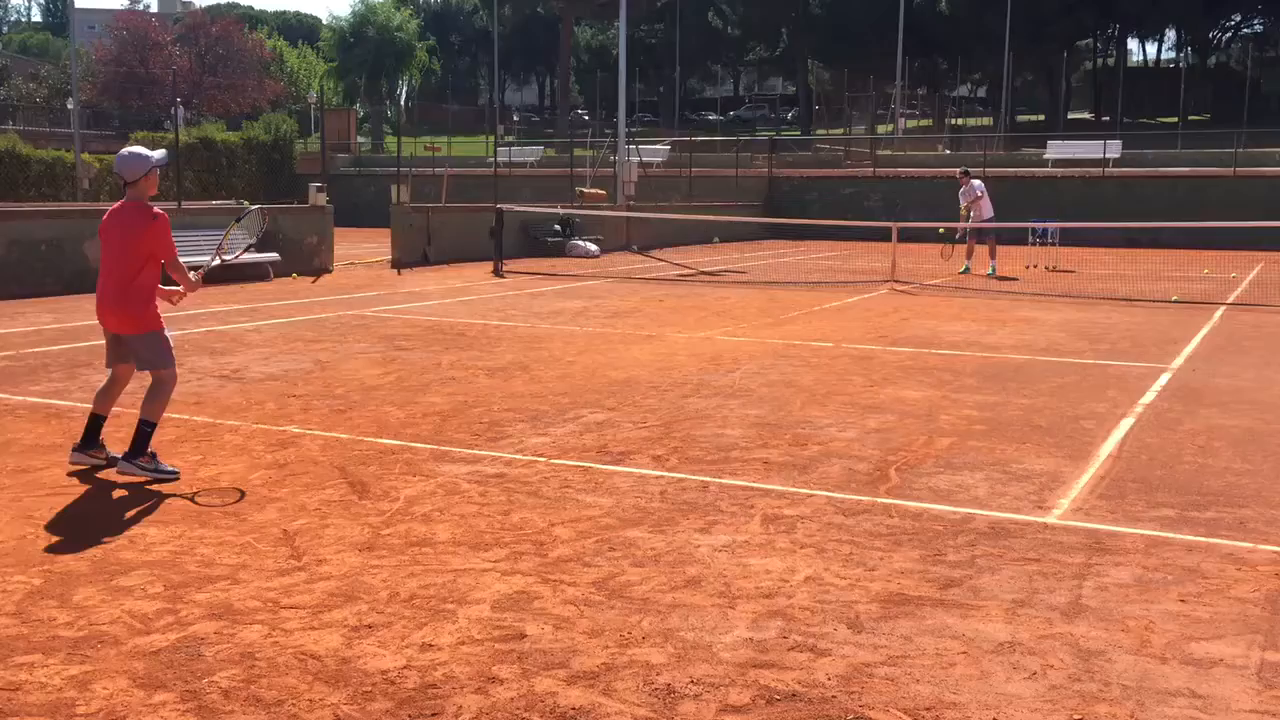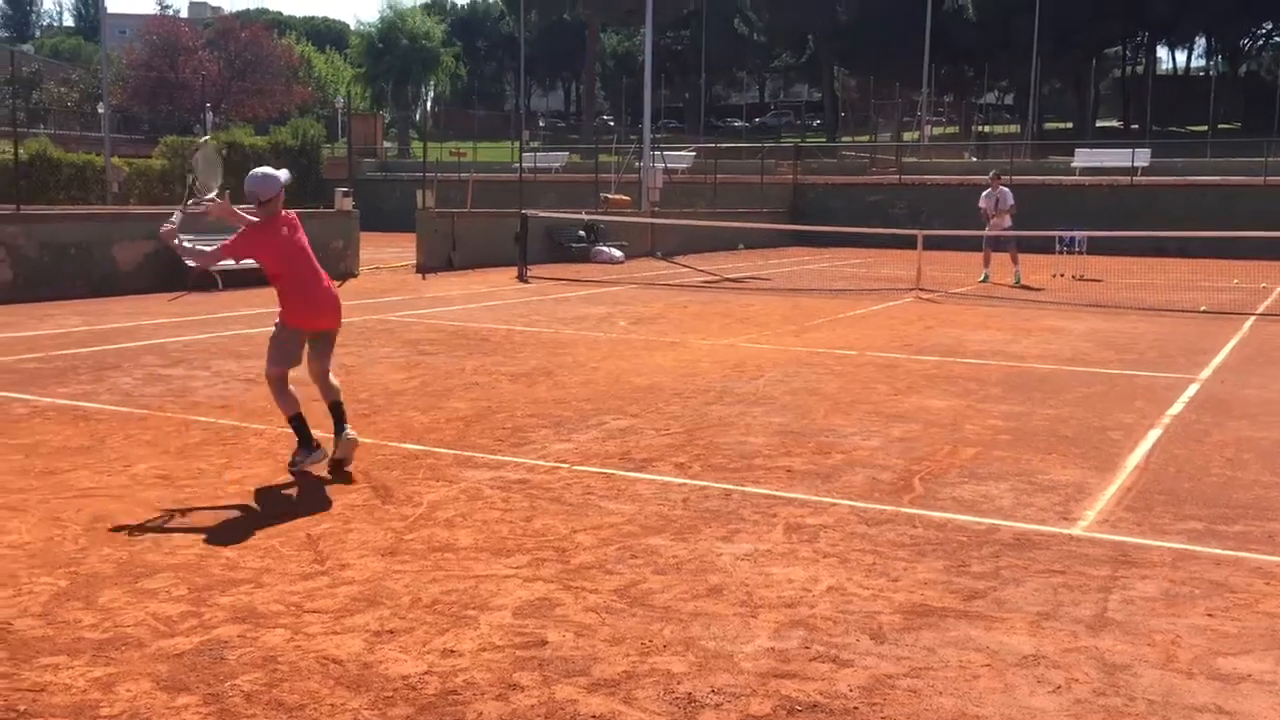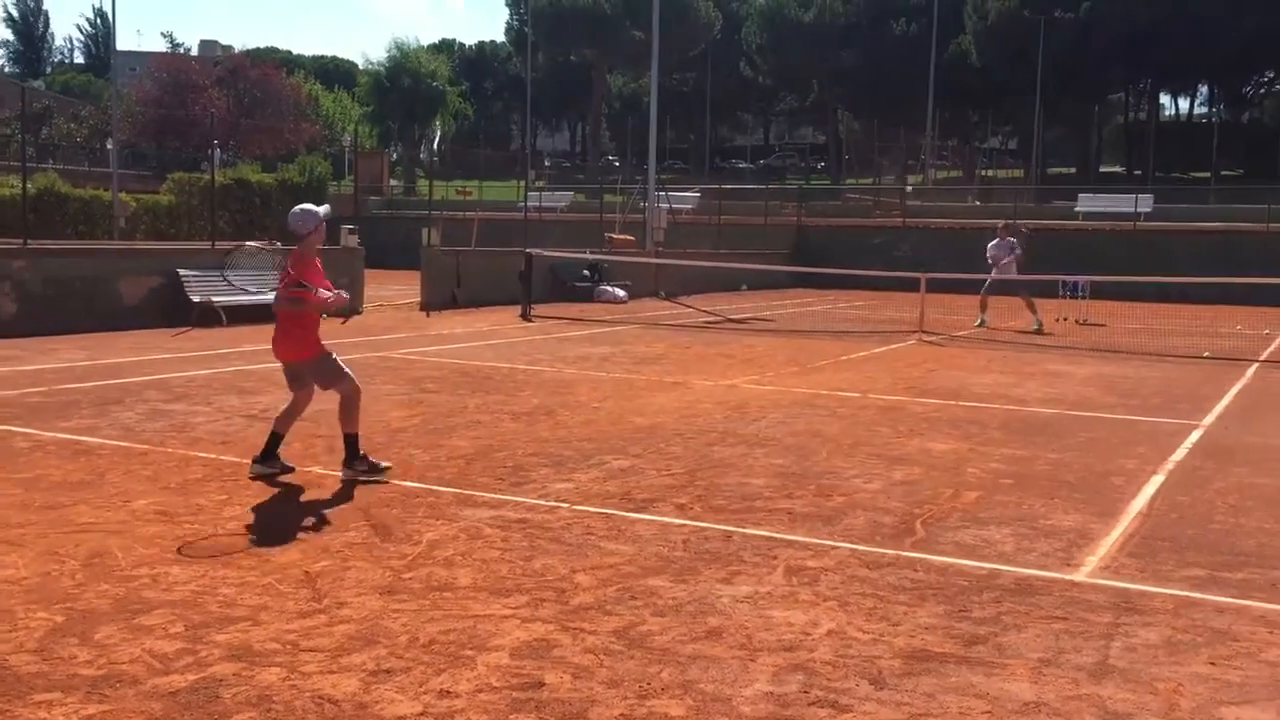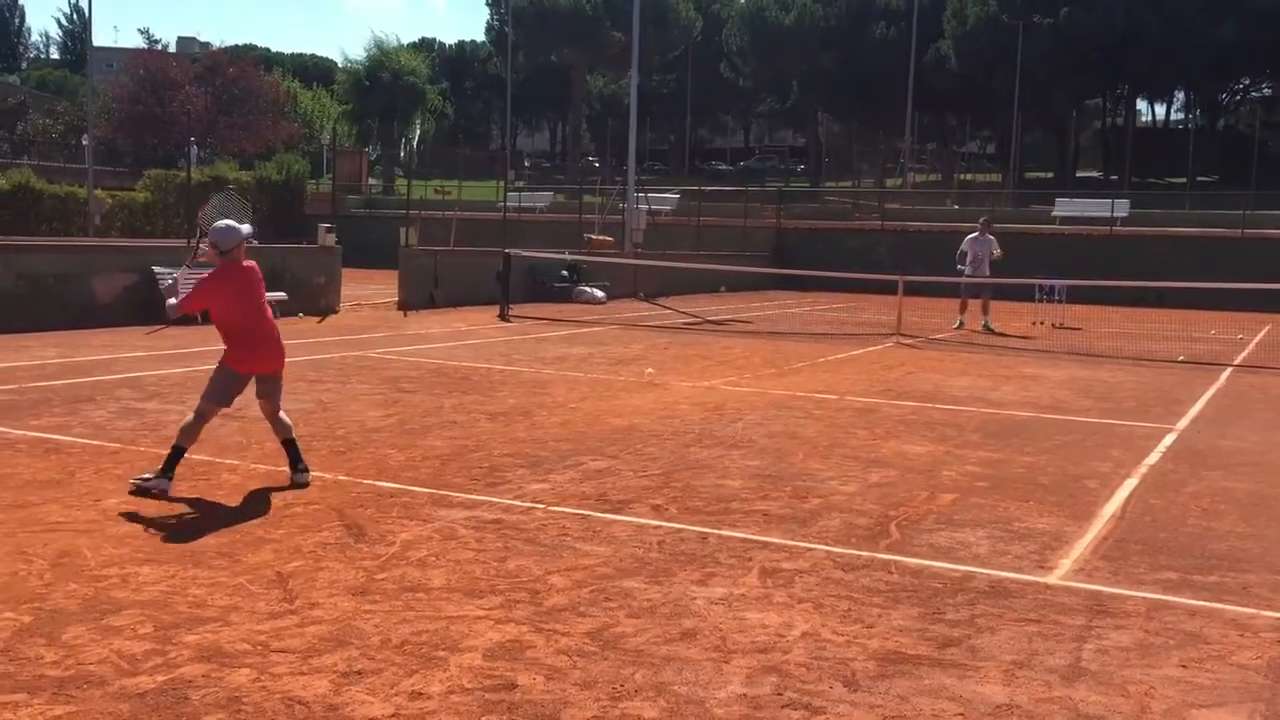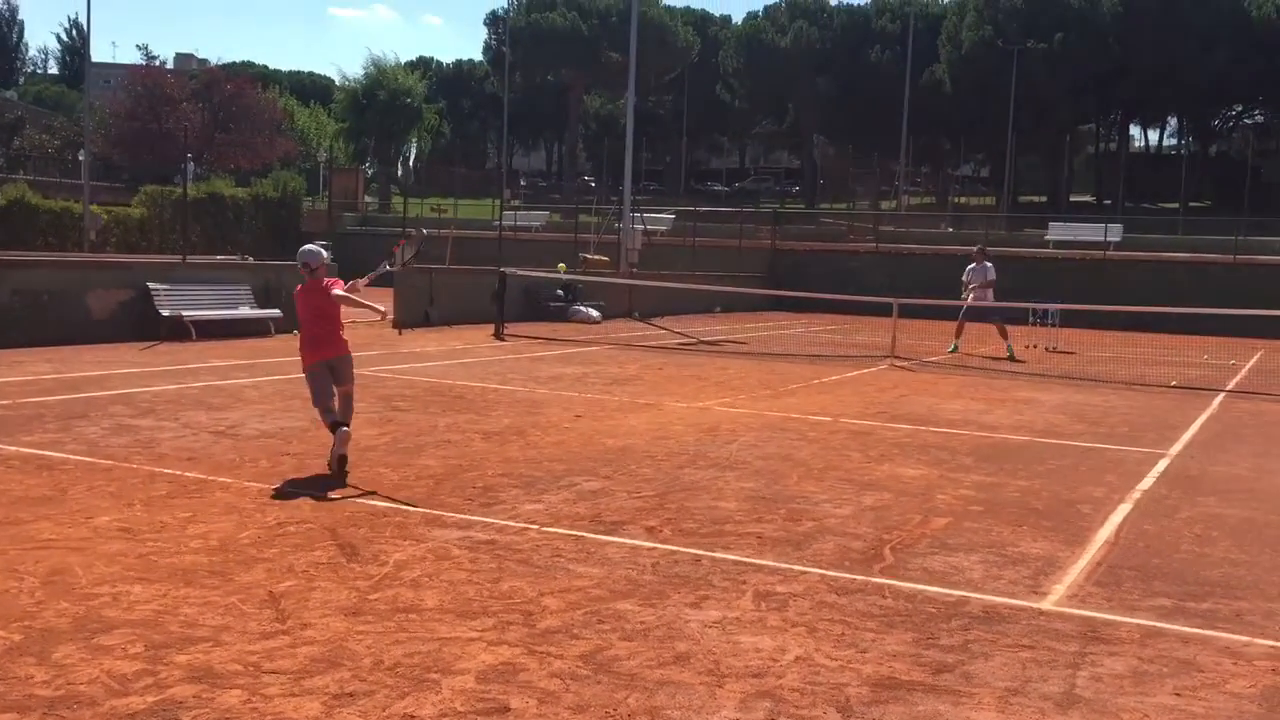
dt=1s
person 1, frame 1
left shoulder: (111, 216)
right shoulder: (155, 218)
right elbow: (173, 266)
left wrist: (160, 291)
right wrist: (190, 282)
left hip: (108, 308)
right hip: (137, 312)
left knee: (120, 375)
right knee: (165, 377)
left ankle: (88, 445)
right ankle: (136, 455)
person 1, frame 2
left shoulder: (254, 234)
right shoulder: (291, 220)
left elbow: (210, 258)
left wrist: (176, 243)
right wrist: (233, 212)
left hip: (298, 312)
right hip: (330, 304)
left knee: (276, 378)
right knee: (322, 372)
left ankle: (307, 444)
right ankle: (343, 431)
person 1, frame 3
left shoulder: (310, 261)
right shoulder: (300, 264)
left elbow: (327, 294)
right elbow: (279, 304)
left wrist: (333, 299)
right wrist: (316, 305)
left hip: (289, 343)
right hip: (303, 344)
left knee: (301, 397)
right knee: (350, 392)
left ankle: (266, 458)
right ankle: (354, 461)
person 1, frame 4
left shoulder: (209, 283)
right shoulder: (252, 270)
left elbow: (174, 311)
left wrist: (172, 293)
right wrist: (216, 259)
left hip: (242, 356)
right hip: (274, 353)
left knee: (201, 414)
right knee: (272, 409)
left ankle: (164, 475)
right ankle: (297, 466)
person 1, frame 5
left shoulder: (299, 292)
right shoulder: (330, 285)
right elbow: (339, 297)
left wrist: (349, 287)
right wrist: (373, 307)
left hip: (311, 353)
right hip: (336, 348)
left knee: (325, 405)
right knee: (346, 396)
left ankle: (338, 431)
right ankle: (339, 452)
